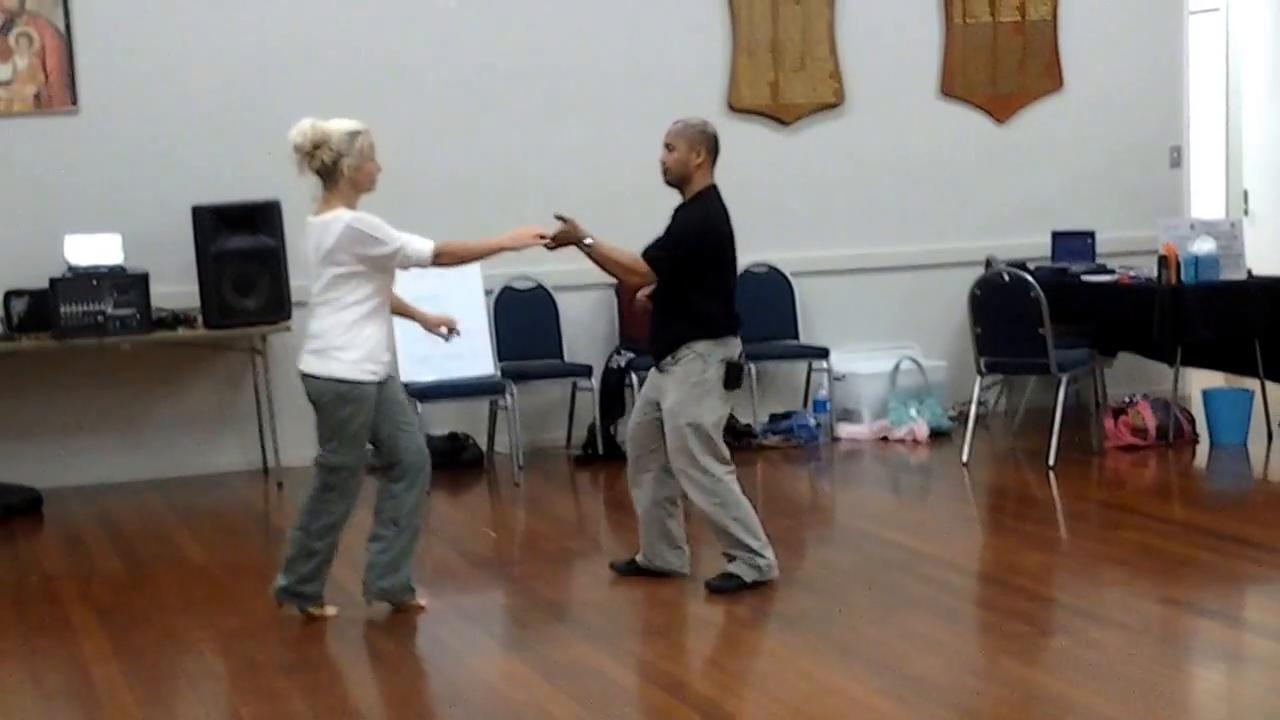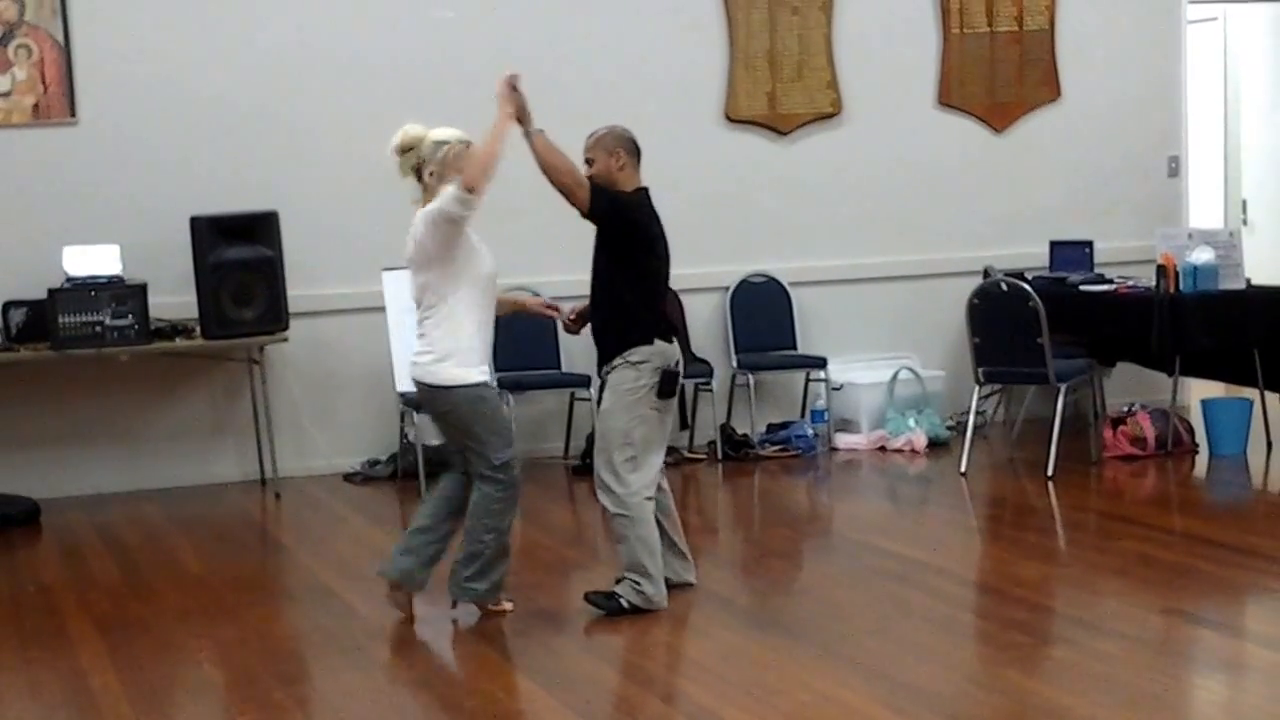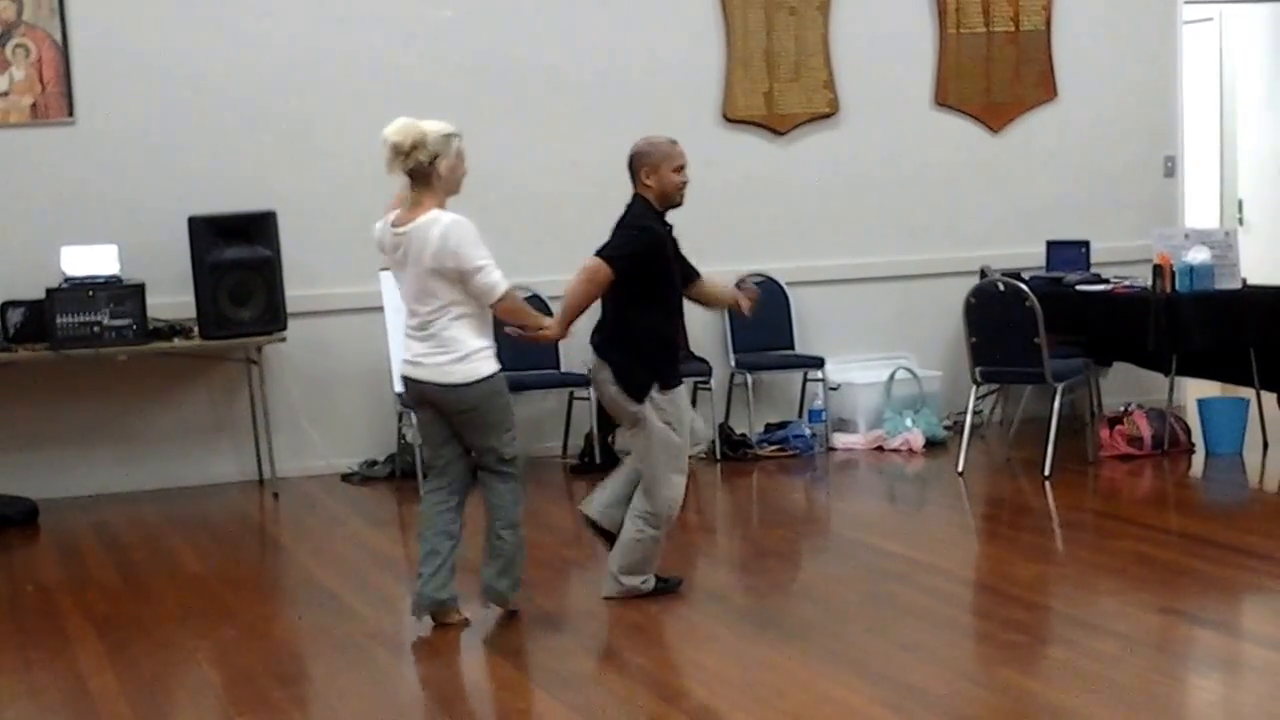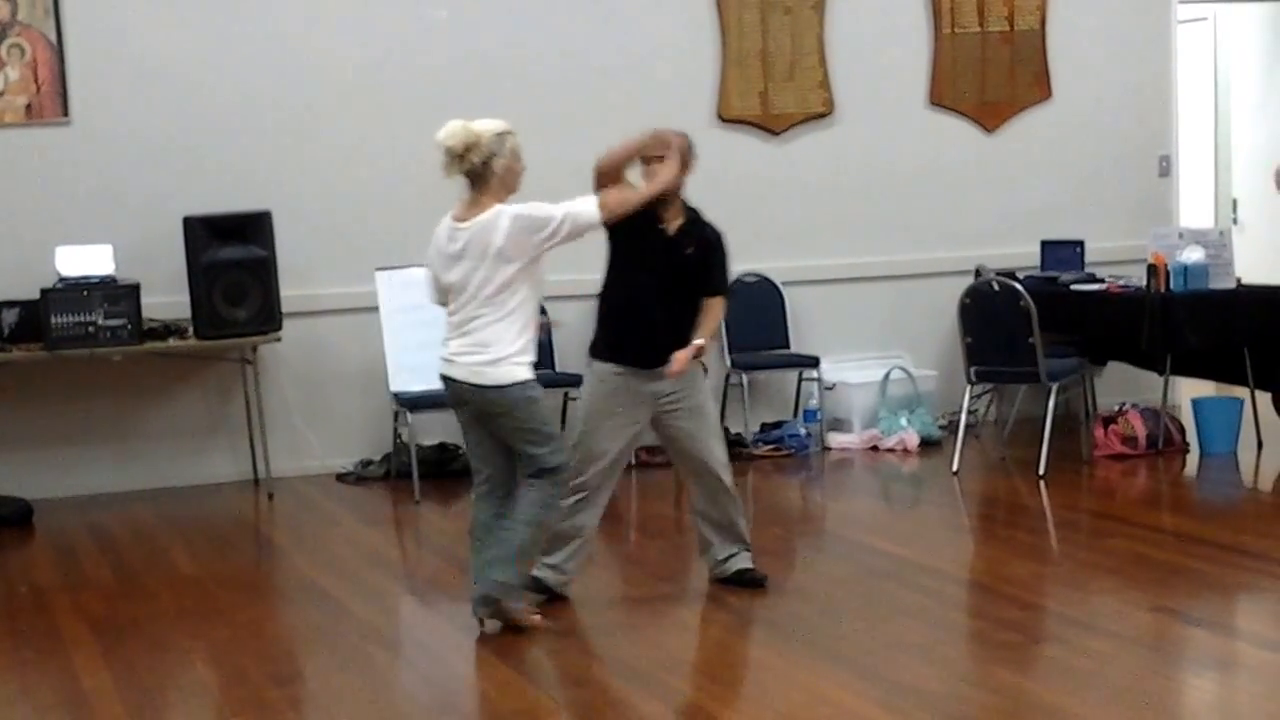
dt=1s
person 1, frame 1
left shoulder: (335, 225)
right shoulder: (352, 227)
right elbow: (435, 254)
left wrist: (421, 317)
right wrist: (507, 241)
left hip: (367, 372)
right hip: (340, 374)
left knee: (410, 460)
right knee: (338, 480)
left ankle: (389, 579)
right ankle: (299, 587)
person 1, frame 2
left shoulder: (443, 230)
right shoulder: (437, 222)
right elbow: (471, 183)
left wrist: (518, 302)
right wrist: (505, 114)
left hip: (446, 375)
right hip: (456, 379)
left knee: (469, 474)
right knee: (497, 474)
left ankle: (408, 568)
right ankle: (476, 586)
person 1, frame 3
left shoulder: (395, 226)
right shoulder: (451, 227)
right elbow: (498, 298)
left wrist: (412, 193)
right wrist: (542, 323)
left hip: (419, 375)
right hip: (467, 374)
left knee: (444, 479)
right knee: (499, 470)
left ankle: (436, 593)
right ankle: (501, 584)
person 1, frame 4
left shoulder: (448, 229)
right shoulder: (519, 222)
right elbow: (600, 208)
right wrist: (659, 183)
left hip: (459, 373)
right hip: (501, 378)
left knee: (494, 482)
right knee: (548, 471)
left ankle: (495, 596)
right ankle: (500, 583)
person 2, frame 1
left shoulder: (700, 219)
right shoulder: (696, 213)
left elbow: (639, 271)
left wrist: (583, 240)
right wrist: (659, 290)
left hip: (700, 357)
right hip: (674, 358)
left knee: (700, 466)
right knee: (646, 456)
left ankle: (753, 559)
right ankle: (661, 554)
person 2, frame 2
left shoulder: (631, 213)
right shoulder: (625, 217)
left elbow: (567, 183)
left wrist: (527, 124)
right wrist: (590, 310)
left hip: (640, 362)
right hip: (641, 359)
left knee: (621, 478)
right knee: (642, 474)
left ankle: (643, 589)
right ankle: (672, 566)
person 2, frame 3
left shoulder: (649, 225)
right shoulder: (643, 230)
left elbow: (691, 285)
right elbow: (595, 272)
left wrist: (730, 298)
right wrist: (560, 326)
left hip: (623, 368)
right hip: (643, 374)
left knee: (656, 459)
right knee: (664, 481)
left ankle: (608, 511)
right ankle: (631, 577)
person 2, frame 4
left shoulder: (705, 236)
right shoulder: (627, 213)
left elbow: (712, 303)
right elbow: (604, 173)
left wrist: (695, 346)
right wrist: (641, 144)
left hip: (677, 373)
right hip: (616, 371)
left knee: (711, 468)
right knee: (588, 475)
left ankle: (731, 558)
right ankle: (552, 569)
